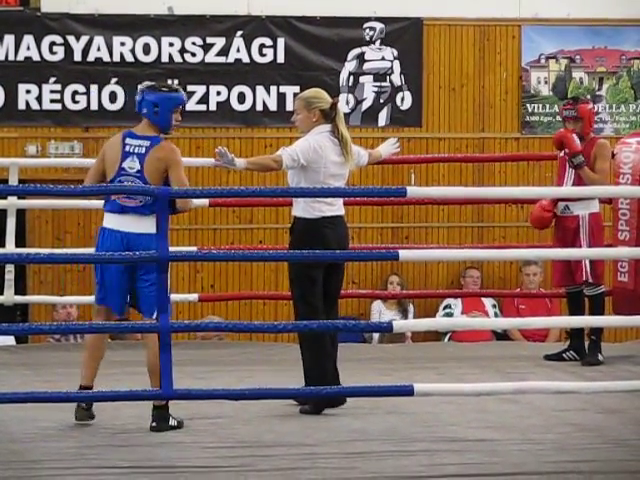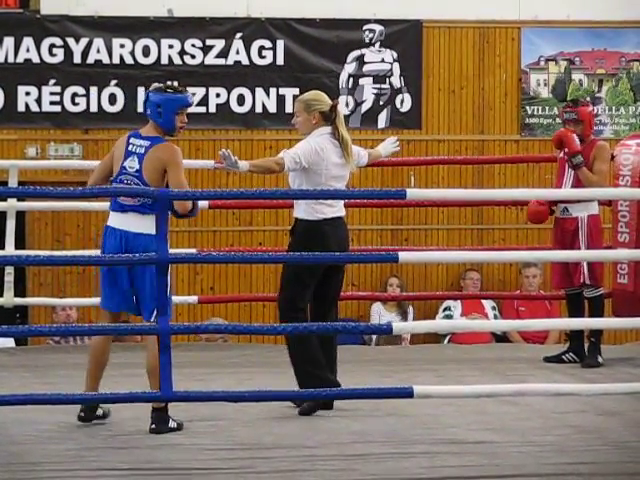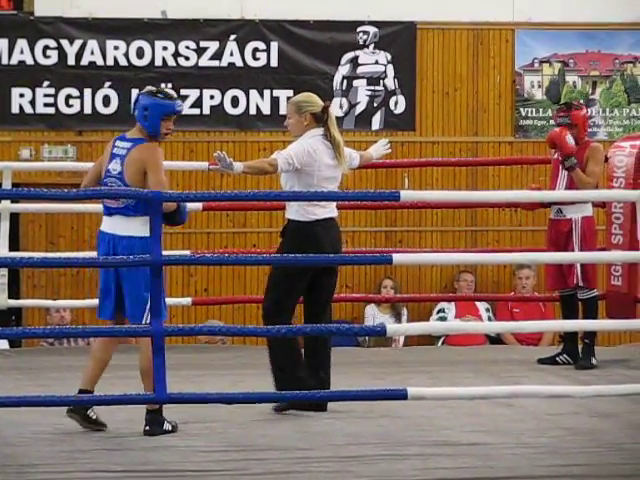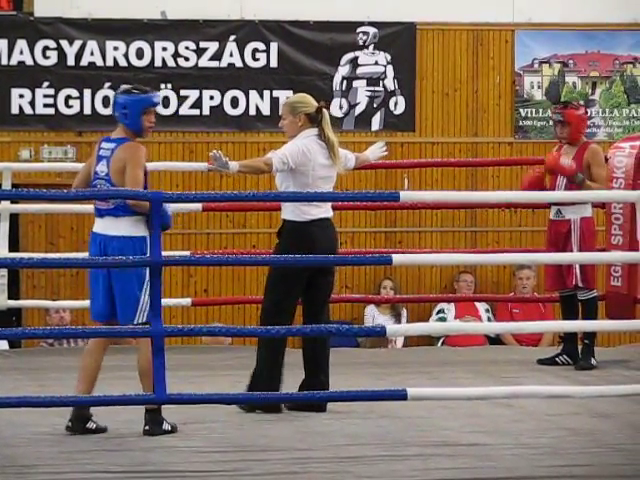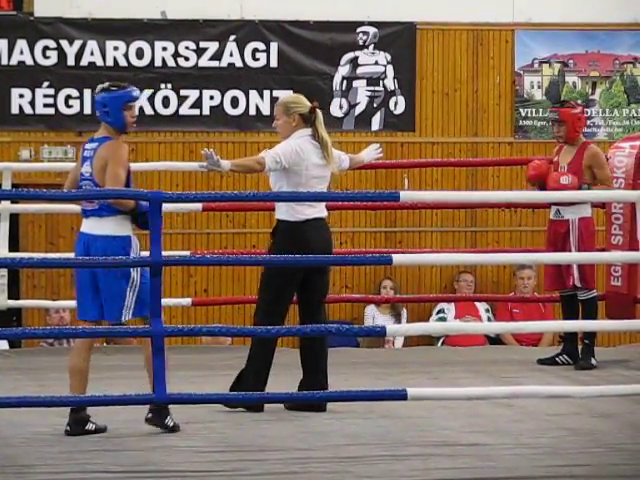
dt=0.2s
person 1, frame 1
left shoulder: (113, 143)
right shoulder: (167, 151)
left elbow: (88, 188)
right elbow: (183, 204)
left hip: (111, 236)
right hip: (146, 240)
left knee: (104, 315)
left ankle: (84, 394)
right ankle: (160, 412)
person 1, frame 2
left shoulder: (123, 142)
right shoulder: (169, 152)
left elbow: (93, 184)
right elbow: (183, 206)
right wrist: (187, 202)
left hip: (114, 234)
right hip: (147, 240)
left knee: (111, 318)
right knee: (156, 327)
left ankle: (89, 401)
right ankle: (160, 414)
person 1, frame 3
left shoulder: (113, 146)
right shoulder: (150, 152)
left elbow: (87, 187)
right elbow: (164, 204)
right wrist: (176, 208)
left hip: (109, 238)
right hip: (138, 243)
left knee: (113, 325)
right knee: (149, 329)
left ankle: (83, 399)
right ankle: (154, 416)
person 1, frame 4
left shoulder: (101, 147)
right shoulder: (133, 150)
left elbow: (77, 190)
right elbow: (134, 200)
right wrist: (156, 211)
left hip: (100, 239)
right hip: (129, 243)
left knee: (103, 328)
right knee: (145, 329)
left ankle: (79, 412)
right ankle: (153, 415)
person 1, frame 5
left shoulder: (87, 147)
right shoulder: (116, 147)
left elbow: (69, 192)
right elbow: (116, 197)
right wrist: (141, 209)
left hip: (87, 239)
right hip: (114, 242)
left knee: (88, 328)
right knee: (149, 321)
left ankle: (77, 415)
right ankle: (158, 408)
person 2, frame 1
left shoulder: (310, 144)
right shoulder: (342, 144)
left elbow: (276, 161)
right elbow: (369, 156)
left wrist: (238, 163)
right wrist: (385, 150)
left hip: (311, 231)
right hip: (337, 230)
left knee: (309, 311)
right knee: (327, 310)
left ankle: (324, 390)
right ankle: (320, 389)
person 2, frame 2
left shoulder: (312, 145)
right shoulder: (342, 145)
left elbow: (278, 164)
right elbow: (368, 155)
left wrist: (242, 166)
right wrist: (385, 149)
left hip: (311, 233)
right hip: (337, 232)
left knee: (292, 308)
right knee: (325, 312)
left ankle: (318, 386)
right ankle: (321, 390)
person 2, frame 3
left shoulder: (304, 147)
right shoulder: (335, 148)
left elbow: (271, 165)
right elbow: (360, 158)
left wrist: (237, 167)
right wrist: (376, 151)
left hip: (304, 234)
right hip: (330, 234)
left knee: (276, 309)
right knee: (319, 314)
left ankle: (296, 386)
right ankle: (315, 393)
person 2, frame 4
left shoulder: (299, 147)
right shoulder: (329, 148)
left elbow: (266, 164)
right elbow: (355, 159)
left wrist: (232, 167)
right wrist: (372, 154)
left hip: (299, 235)
right hip: (325, 234)
left knee: (276, 313)
right knee: (317, 314)
left ankle: (264, 393)
right ankle: (314, 394)
person 2, frame 5
left shoulder: (292, 147)
right shoulder: (323, 149)
left elbow: (259, 163)
right elbow: (350, 161)
left wrist: (223, 165)
right wrist: (366, 156)
left hip: (293, 235)
right hip: (320, 234)
left knee: (269, 313)
right knee: (314, 314)
left ankle: (249, 391)
right ankle: (313, 394)
person 3, frame 1
left shoulder: (600, 146)
right shoulder: (564, 146)
left elbow: (600, 184)
left wrist: (576, 156)
left hip: (587, 217)
right hip: (564, 217)
left knee: (591, 280)
right knee: (570, 281)
left ankle: (595, 345)
right ankle: (575, 344)
person 3, frame 2
left shoulder: (600, 148)
right shoulder: (563, 148)
left elbow: (597, 186)
left wrist: (576, 156)
left hip: (586, 218)
right hip: (563, 219)
left knee: (591, 281)
right knee: (569, 284)
left ankle: (594, 347)
right ankle: (575, 346)
person 3, frame 3
left shoulder: (593, 149)
right shoulder: (558, 149)
left elbow: (589, 186)
left wrist: (570, 157)
left hip: (579, 220)
right hip: (557, 220)
left knee: (584, 283)
right knee: (563, 285)
left ankle: (589, 348)
right ankle: (569, 348)
person 3, frame 4
left shoulder: (592, 151)
right shoulder: (557, 151)
left elbow: (602, 189)
left wrist: (575, 175)
right wrist: (539, 186)
left hip: (579, 221)
right hip: (556, 221)
left knee: (584, 284)
right knee: (564, 286)
left ankle: (588, 349)
right ankle: (569, 348)
person 3, frame 5
left shoulder: (592, 152)
right shoulder: (558, 151)
left elbow: (609, 188)
left wrist: (579, 186)
right wrist: (542, 183)
left hip: (578, 221)
right hip: (556, 221)
left knee: (584, 284)
right knee: (564, 286)
left ankle: (588, 349)
right ankle: (569, 348)
